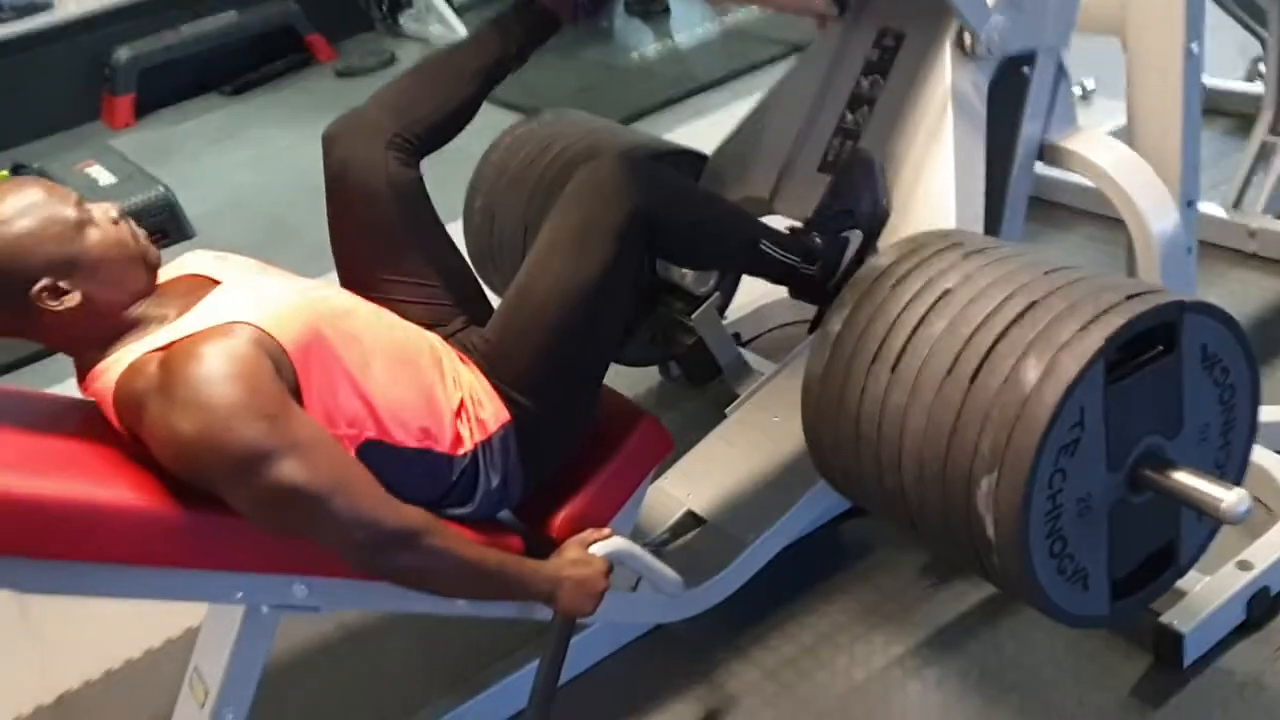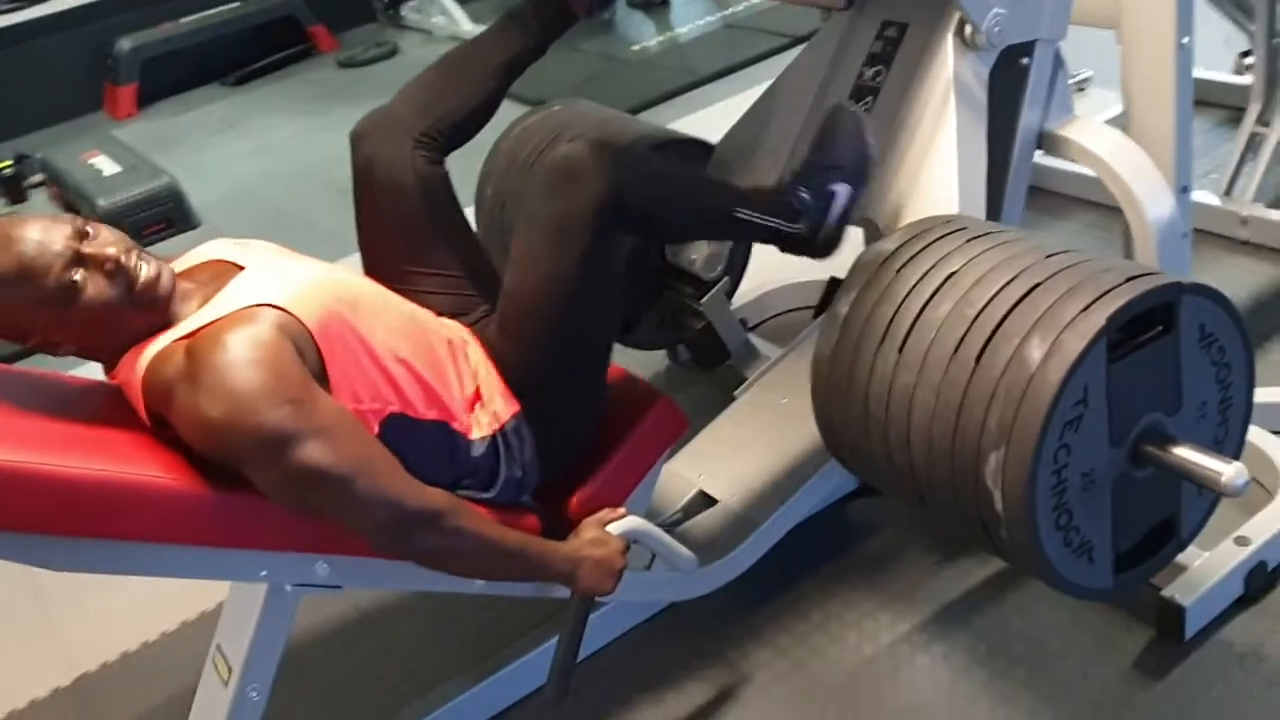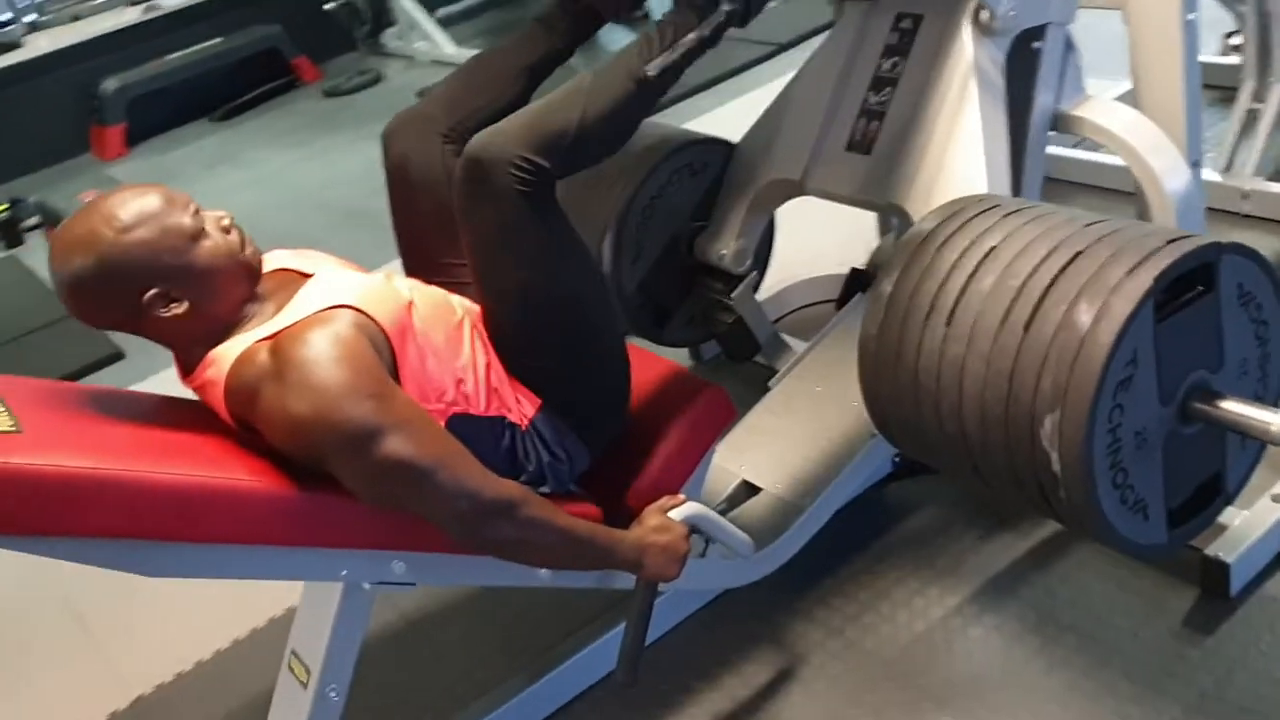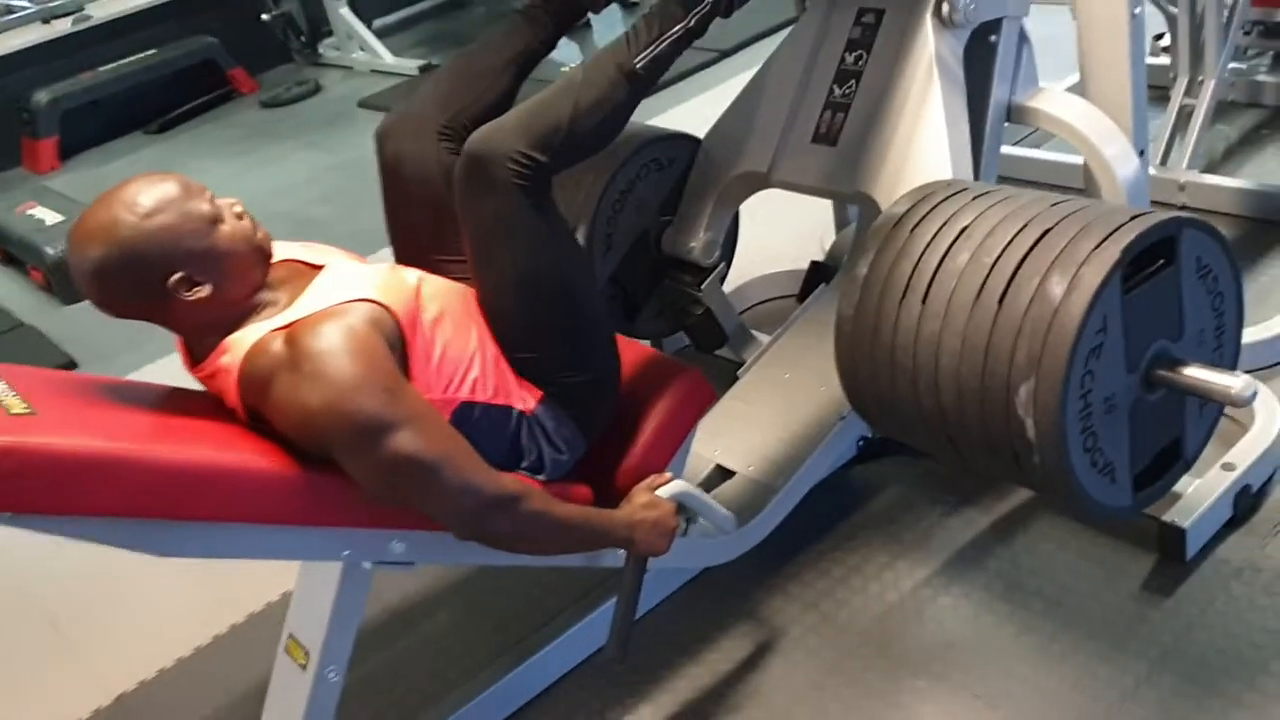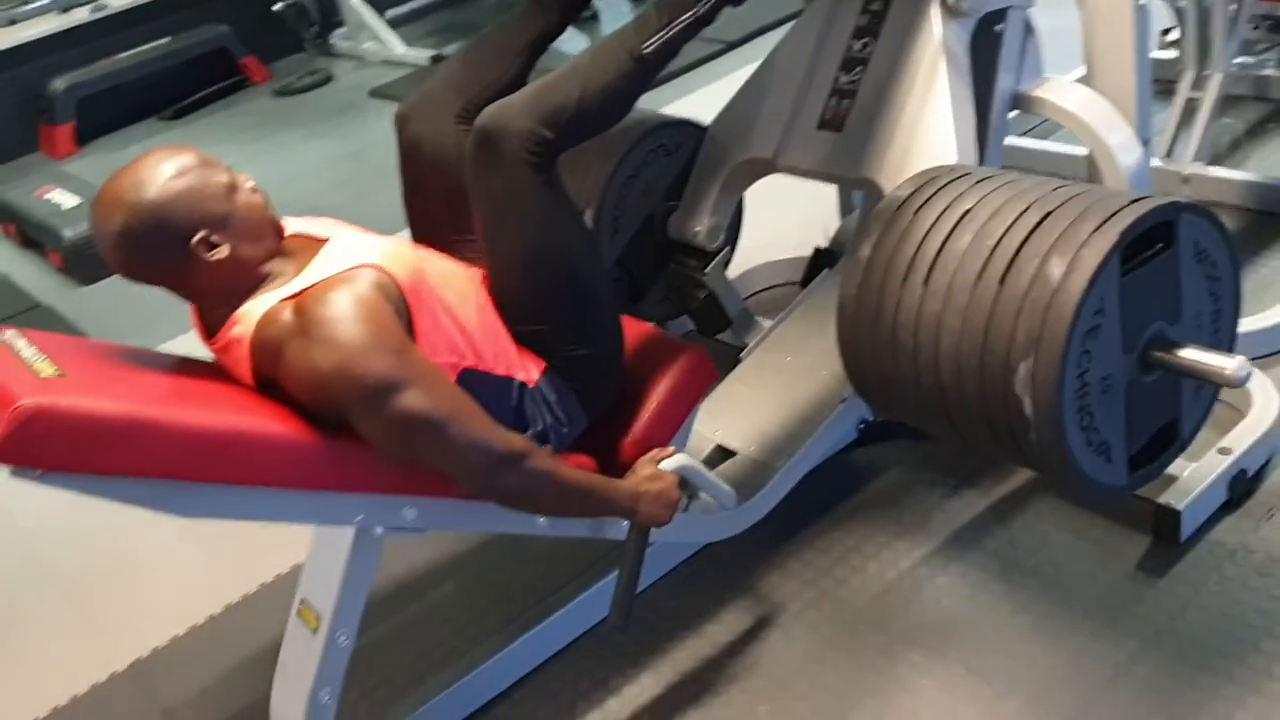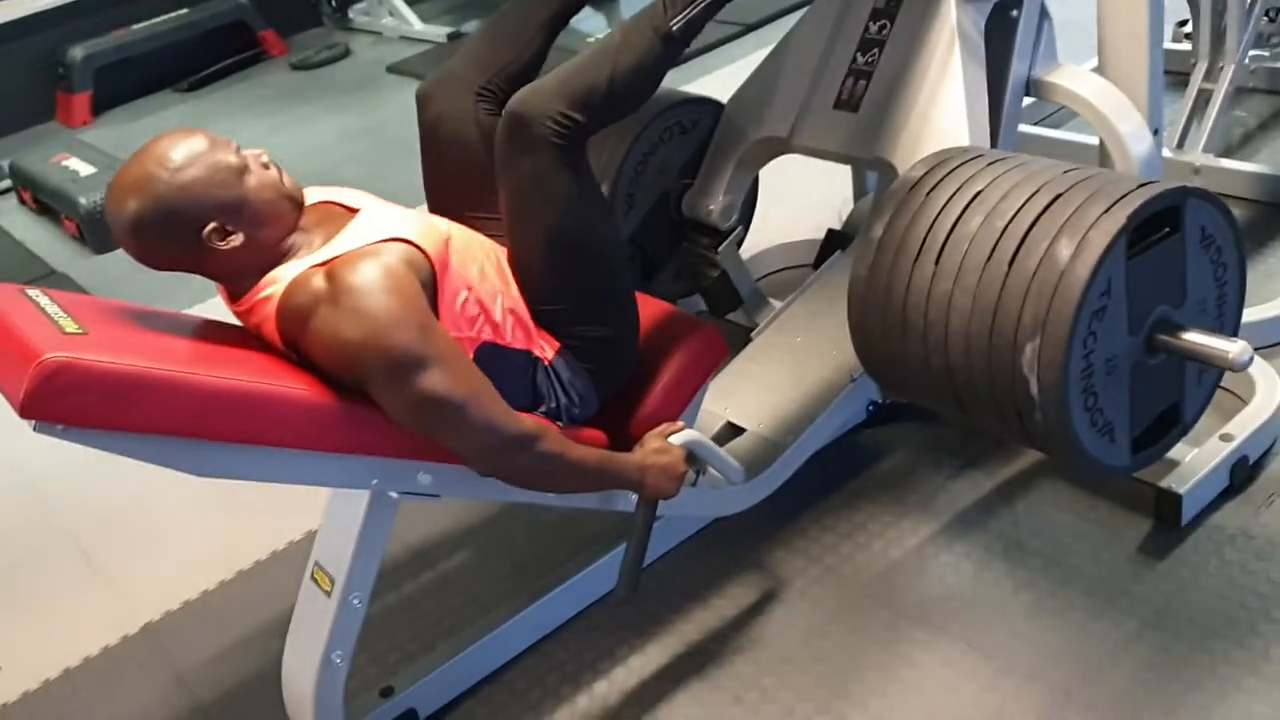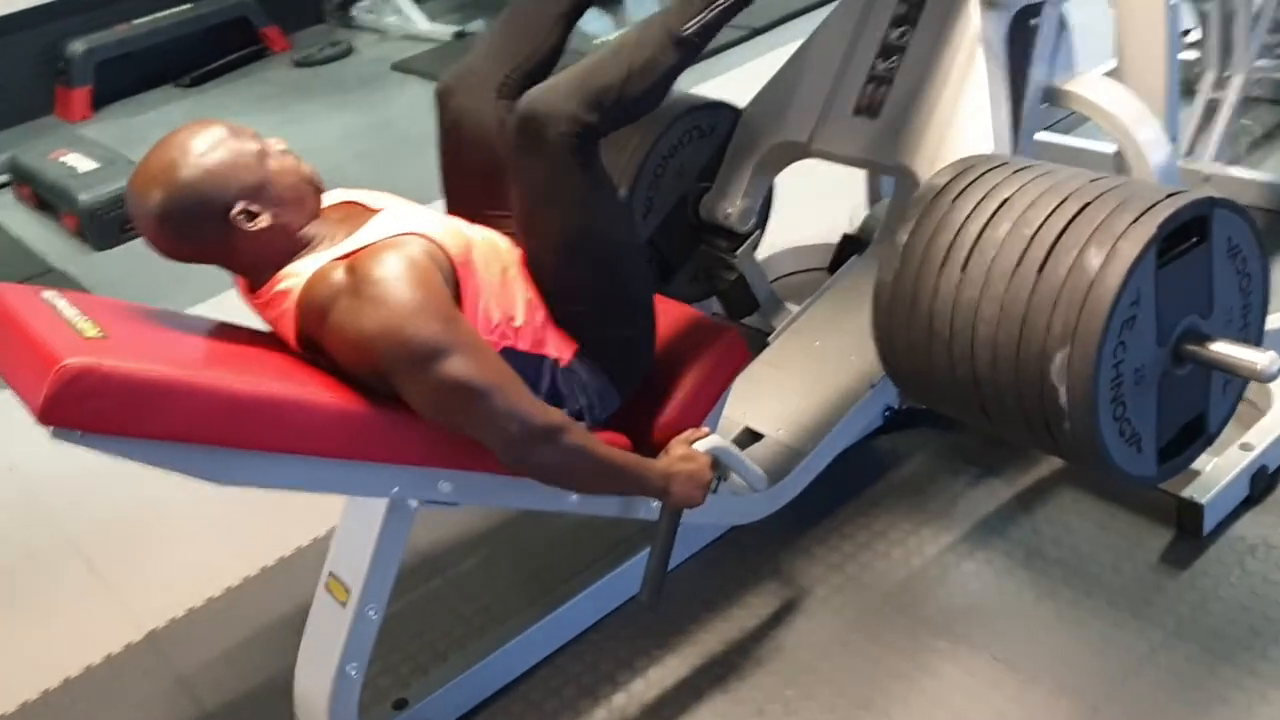
dt=0.4s
person 1, frame 1
left shoulder: (142, 307)
right shoulder: (199, 393)
right elbow: (377, 539)
right wrist: (547, 582)
left hip: (435, 349)
right hip: (489, 432)
left knee: (363, 142)
right knee: (617, 188)
right ankle: (812, 263)
person 1, frame 2
left shoulder: (163, 298)
right shoulder: (227, 380)
right elbow: (402, 521)
right wrist: (569, 563)
left hip: (451, 337)
right hip: (507, 425)
left knee: (390, 139)
right knee: (582, 174)
right ankle: (797, 218)
person 1, frame 3
left shoulder: (231, 303)
right shoulder: (308, 374)
right elbow: (483, 516)
right wrist: (634, 550)
left hip: (475, 339)
right hip: (552, 421)
left knee: (421, 136)
right knee: (502, 161)
person 1, frame 4
left shoulder: (221, 318)
right shoulder: (321, 364)
right elbow: (480, 509)
right wrist: (625, 527)
right hip: (544, 410)
left knee: (413, 134)
right knee: (500, 156)
person 1, frame 5
left shoulder: (236, 292)
right shoulder: (333, 329)
right elbow: (490, 466)
right wrist: (627, 498)
right hip: (550, 386)
left knee: (430, 117)
right knee: (510, 132)
person 1, frame 6
left shoulder: (265, 253)
right shoulder: (358, 298)
right elbow: (499, 448)
right wrist: (636, 471)
right hip: (563, 361)
left knee: (455, 93)
right knee: (539, 116)
person 1, frame 7
left shoulder: (277, 257)
right shoulder: (380, 292)
right elbow: (528, 441)
right wrist: (660, 477)
right hip: (584, 366)
left knee: (474, 92)
right knee: (550, 117)
